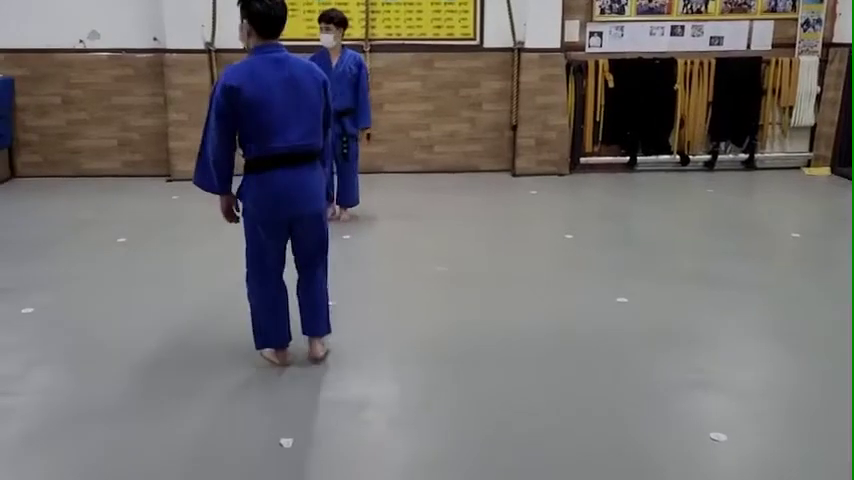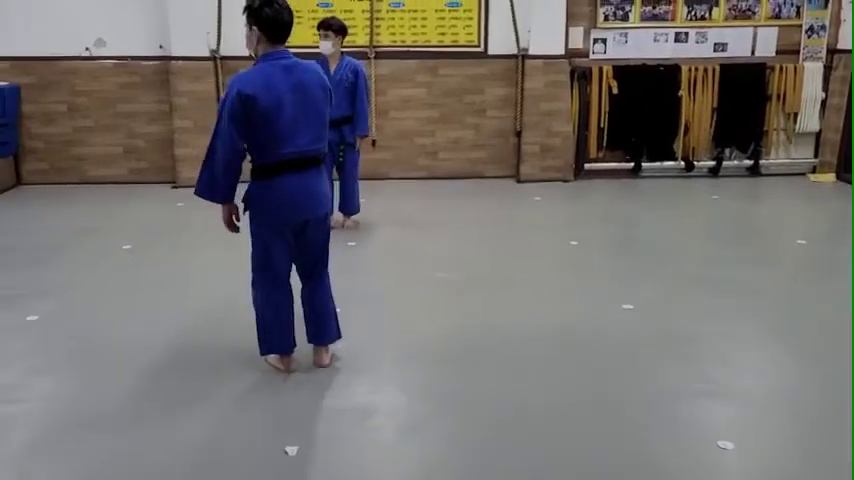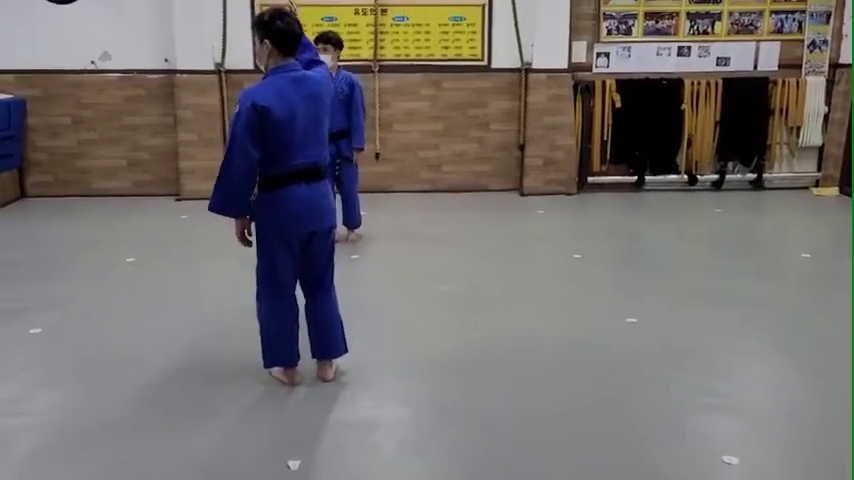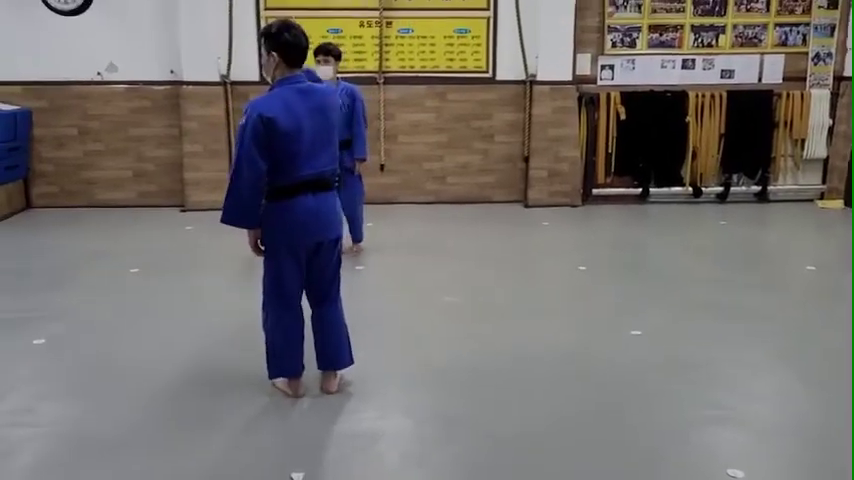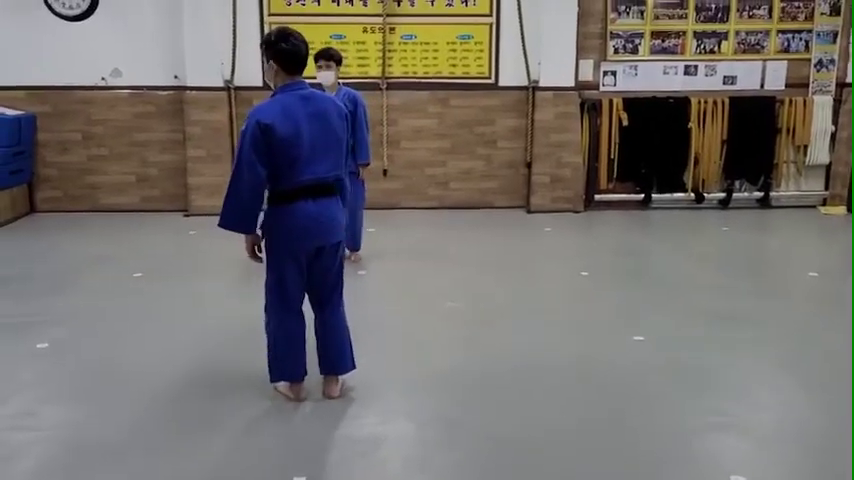
dt=0.2s
person 1, frame 1
left shoulder: (234, 79)
right shoulder: (313, 72)
left elbow: (219, 141)
left wrist: (224, 191)
left hip: (263, 185)
right hip: (309, 180)
left knee: (265, 269)
right knee: (312, 264)
left ankle: (276, 346)
right ankle: (316, 339)
person 1, frame 2
left shoulder: (244, 86)
right shoulder: (316, 74)
left elbow: (228, 147)
left wrist: (225, 199)
left hip: (271, 192)
right hip: (314, 185)
left knee: (271, 275)
right knee: (315, 270)
left ankle: (281, 352)
right ankle: (322, 346)
person 1, frame 3
left shoulder: (256, 98)
right shoulder: (320, 83)
left elbow: (241, 161)
right elbow: (313, 58)
left wrist: (240, 213)
right wrist: (294, 31)
left hip: (279, 203)
right hip: (319, 197)
left knee: (276, 287)
right knee: (320, 283)
left ankle: (286, 365)
right ankle: (327, 361)
person 1, frame 4
left shoulder: (262, 109)
right shoulder: (327, 97)
left elbow: (250, 173)
left wrist: (251, 224)
left hip: (286, 214)
right hip: (326, 208)
left knee: (282, 298)
right knee: (326, 294)
left ankle: (290, 376)
right ankle: (331, 372)
person 1, frame 5
left shoulder: (263, 116)
right shoulder: (334, 107)
left elbow: (249, 178)
left wrist: (249, 229)
left hip: (289, 218)
right hip: (330, 213)
left knee: (284, 302)
right knee: (329, 298)
left ankle: (292, 380)
right ankle: (333, 377)
person 2, frame 1
left shoulder: (356, 61)
right shoulder: (315, 61)
left elbow: (362, 95)
left wrist: (363, 125)
left hip: (346, 123)
left knee: (347, 166)
left ankle: (344, 206)
right ankle: (327, 204)
person 2, frame 2
left shoulder: (354, 68)
left elbow: (361, 103)
left wrist: (360, 133)
left hip: (345, 131)
left knee: (348, 175)
left ankle: (348, 214)
person 2, frame 3
left shoulder: (351, 82)
left elbow: (358, 116)
left wrist: (357, 146)
left hip: (343, 144)
left knee: (348, 189)
left ankle: (351, 227)
person 2, frame 4
left shoulder: (351, 92)
left elbow: (359, 127)
left wrist: (359, 157)
left hip: (345, 156)
left knee: (352, 201)
left ankle: (356, 240)
person 2, frame 5
left shoulder: (353, 97)
left elbow: (362, 132)
left wrist: (362, 162)
left hip: (347, 162)
left knee: (352, 207)
left ankle: (354, 248)
